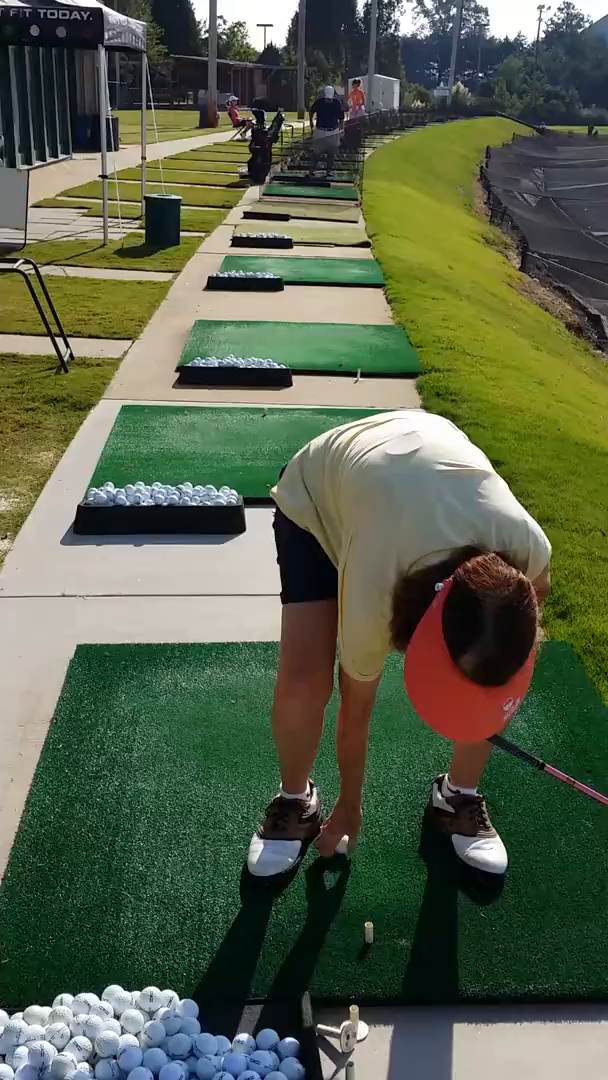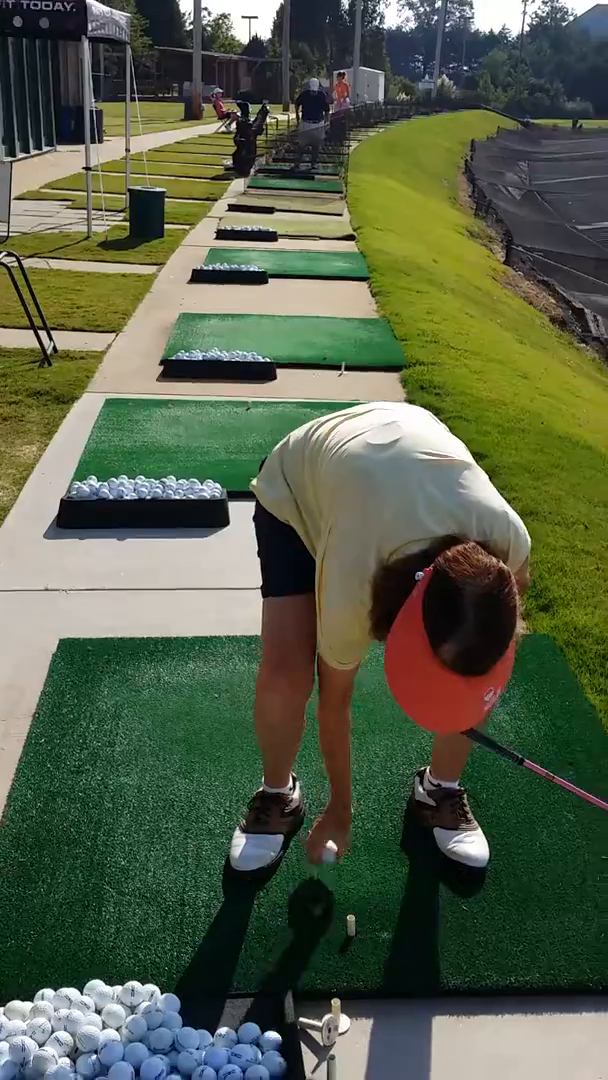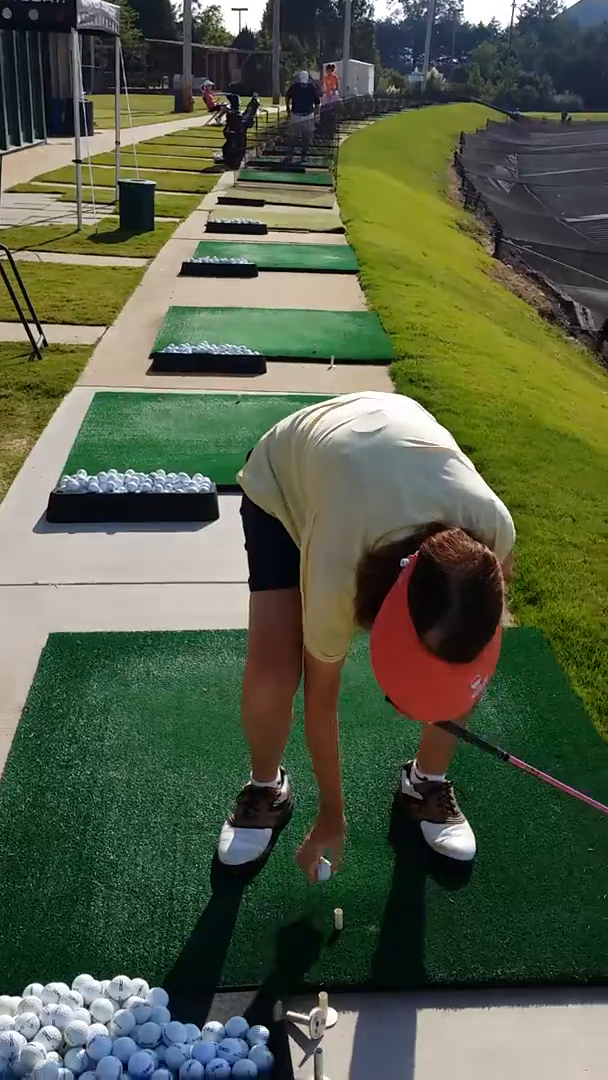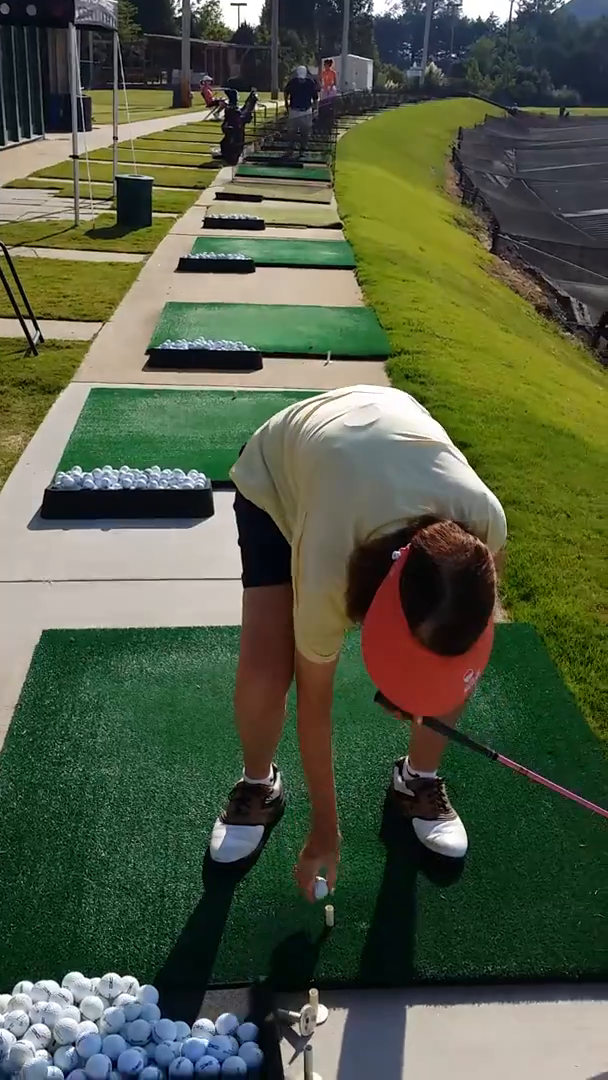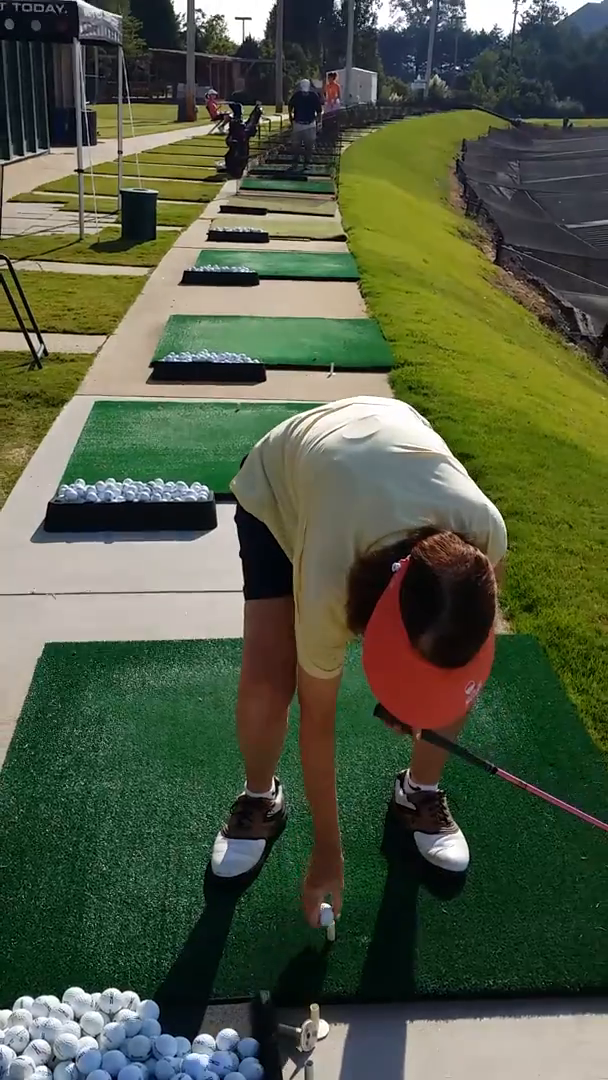
dt=0.1s
person 1, frame 1
left shoulder: (526, 544)
right shoulder: (372, 598)
right elbow: (355, 711)
right wrist: (349, 804)
right hip: (317, 491)
left knee: (490, 669)
right knee: (303, 681)
left ankle: (458, 796)
right ankle: (295, 800)
person 1, frame 2
left shoulder: (506, 535)
right shoulder: (351, 587)
right elbow: (334, 701)
right wrist: (340, 807)
right hip: (298, 485)
left knee: (472, 660)
right knee: (284, 675)
left ankle: (440, 789)
right ankle: (278, 794)
person 1, frame 3
left shoulder: (491, 523)
right shoulder: (335, 577)
right elbow: (320, 696)
left wrist: (429, 675)
right wrist: (330, 813)
right hip: (284, 478)
left knee: (458, 653)
right knee: (273, 668)
left ankle: (427, 783)
right ankle: (266, 789)
person 1, frame 4
left shoulder: (484, 518)
right shoulder: (327, 573)
right elbow: (313, 707)
left wrist: (421, 659)
right wrist: (324, 830)
right hip: (276, 470)
left knee: (452, 653)
right knee: (264, 667)
left ankle: (420, 780)
right ankle: (258, 787)
person 1, frame 5
left shoulder: (485, 530)
right shoulder: (328, 587)
right elbow: (317, 726)
left wrist: (429, 675)
right wrist: (327, 853)
right hip: (277, 482)
left knee: (452, 670)
right knee: (266, 682)
left ankle: (420, 794)
right ankle: (259, 801)
